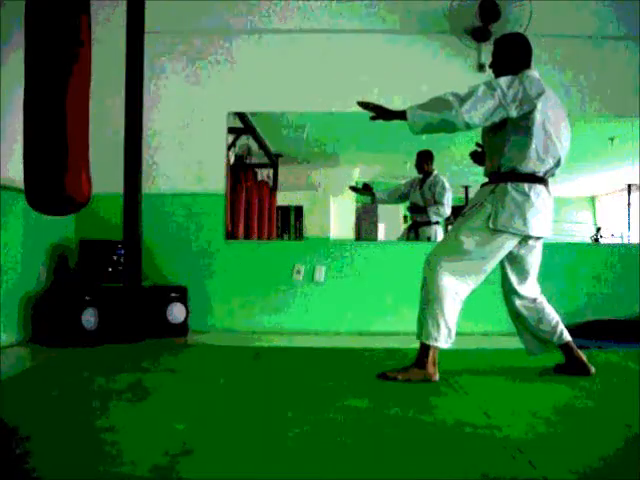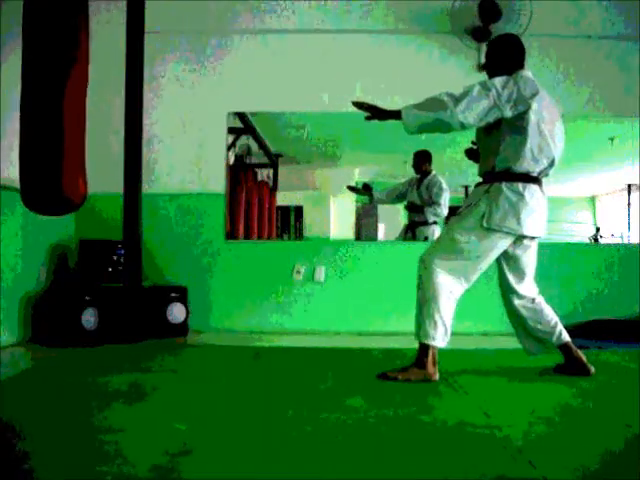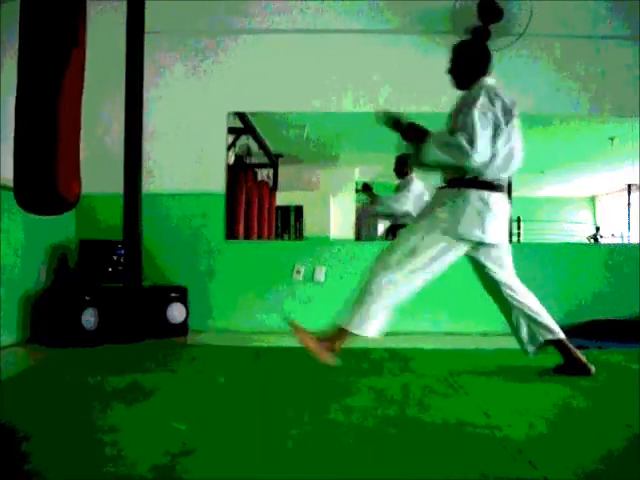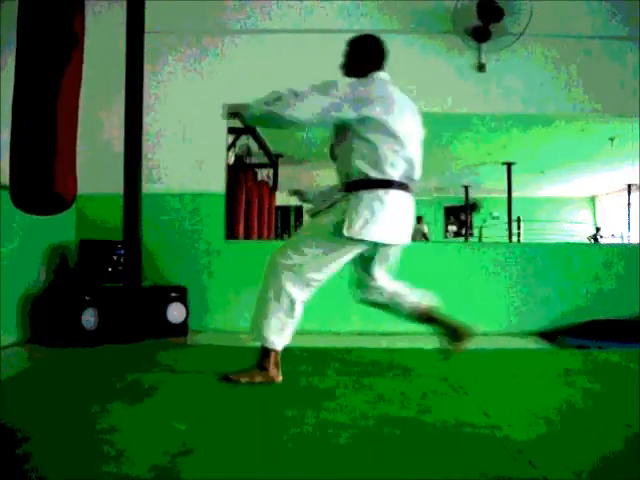
dt=0.3s
person 1, frame 1
left shoulder: (518, 86)
right shoulder: (550, 100)
left elbow: (460, 109)
left wrist: (398, 114)
right wrist: (494, 159)
left hip: (510, 199)
right hip: (535, 201)
left knee: (443, 266)
right knee: (522, 290)
left ankle: (425, 363)
right ankle: (575, 357)
person 1, frame 2
left shoulder: (511, 87)
right shoulder: (544, 101)
left elbow: (455, 109)
left wrist: (392, 114)
left hip: (504, 197)
right hip: (530, 201)
left knee: (438, 265)
right knee: (519, 289)
left ankle: (426, 363)
right ankle: (574, 358)
person 1, frame 3
left shoulder: (482, 98)
right shoulder: (492, 101)
left elbow: (469, 152)
right elbow: (473, 150)
left wrist: (421, 145)
right wrist: (417, 134)
left hip: (465, 205)
right hip: (489, 208)
left knee: (395, 267)
right knee: (506, 287)
left ankle: (331, 343)
right ankle: (573, 356)
person 1, frame 4
left shoulder: (355, 92)
right shoulder: (405, 105)
left elbow: (293, 106)
left wrist: (245, 110)
left hip: (365, 206)
right hip: (397, 206)
left knee: (288, 269)
right knee: (373, 285)
left ankle: (268, 366)
right ankle: (448, 325)
